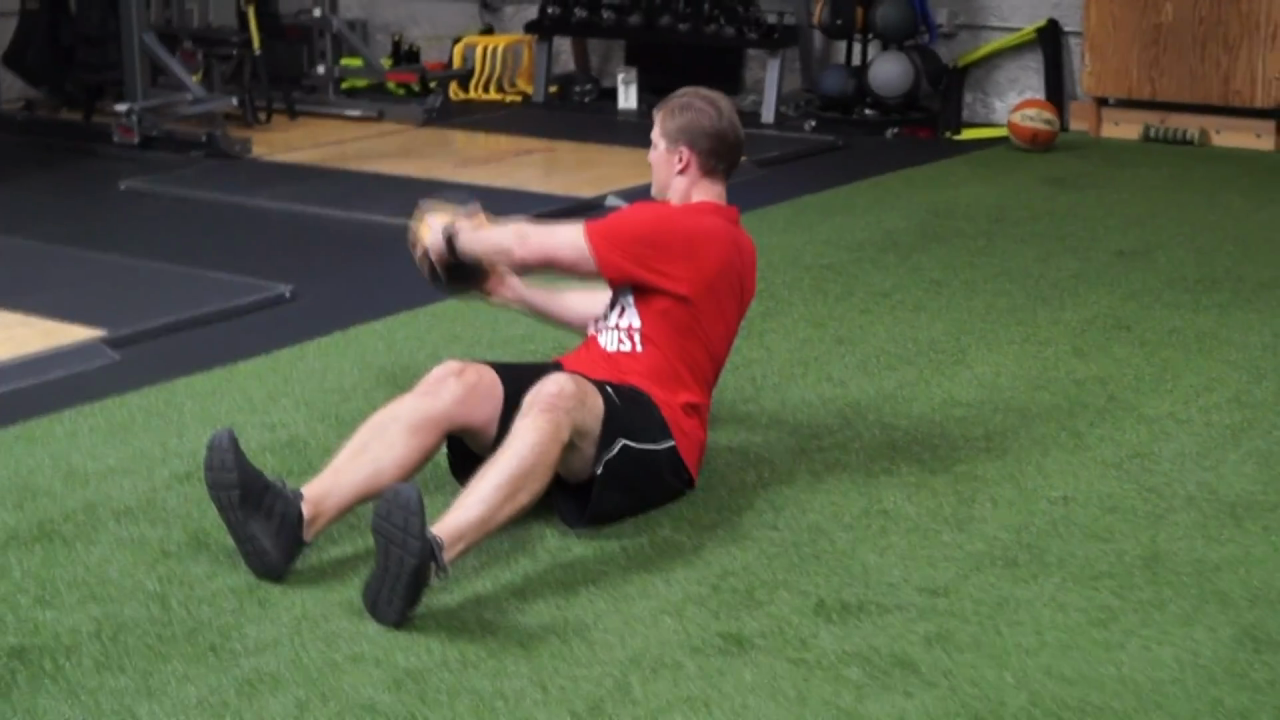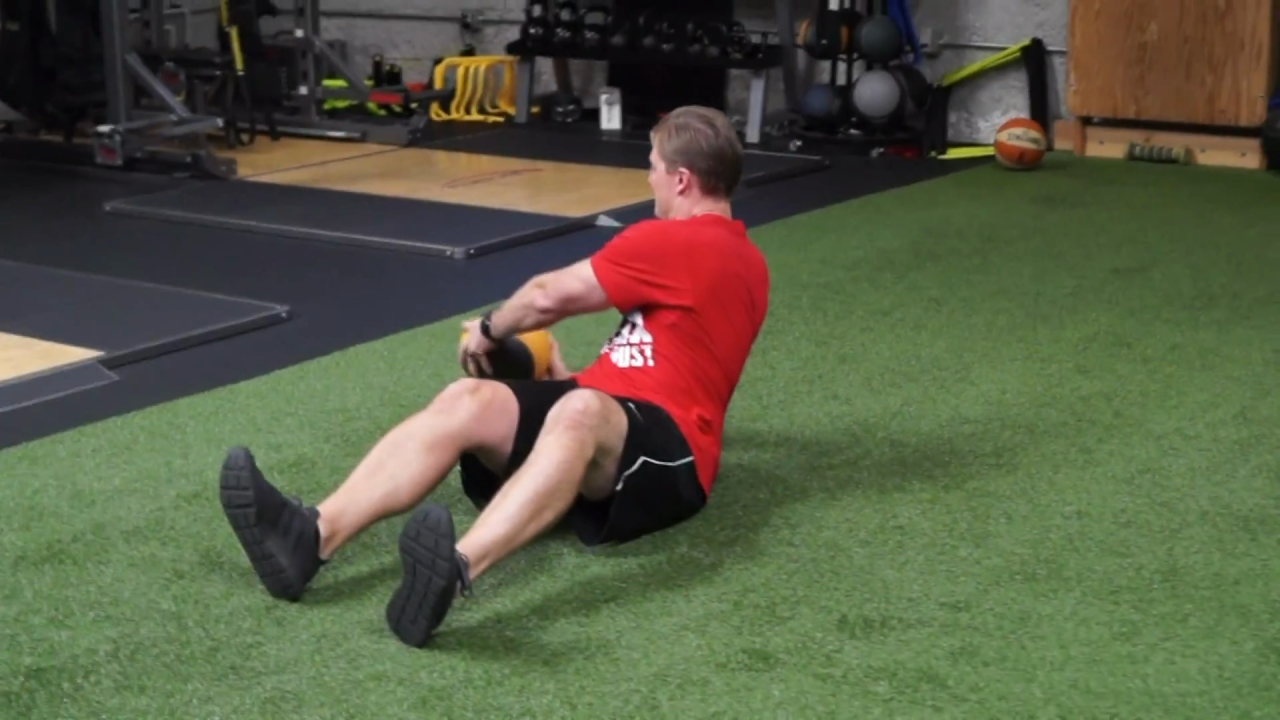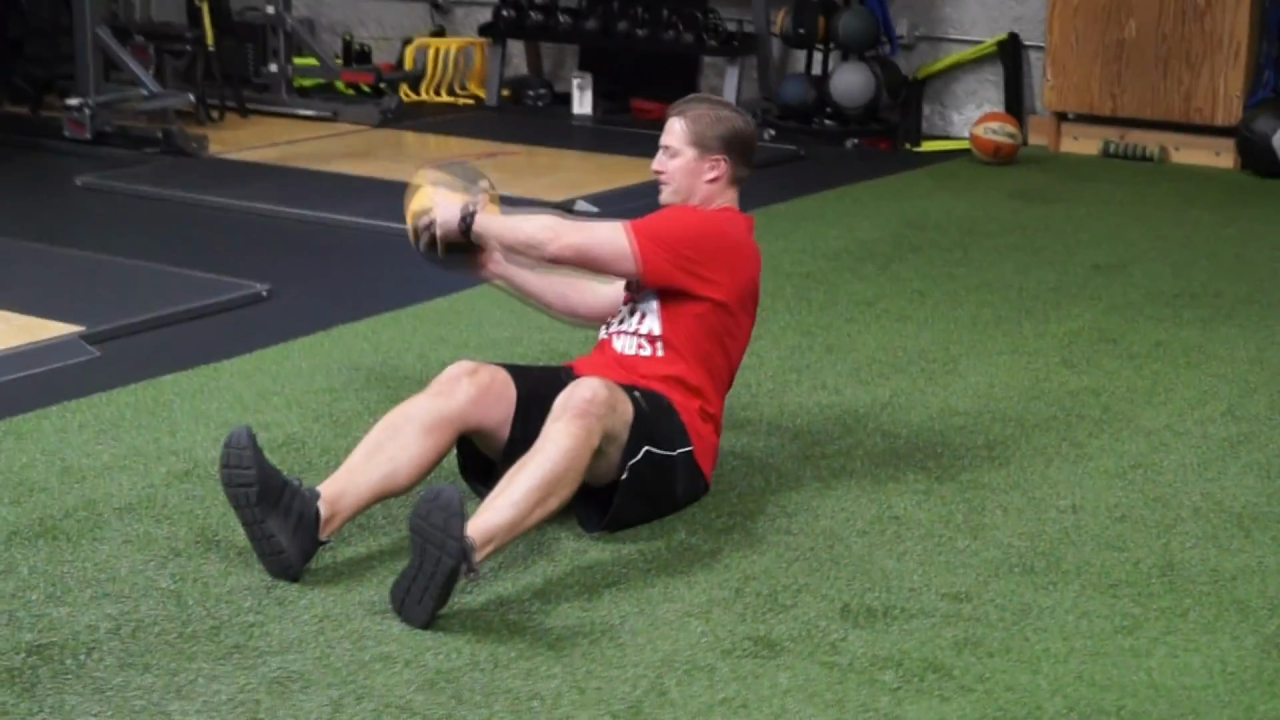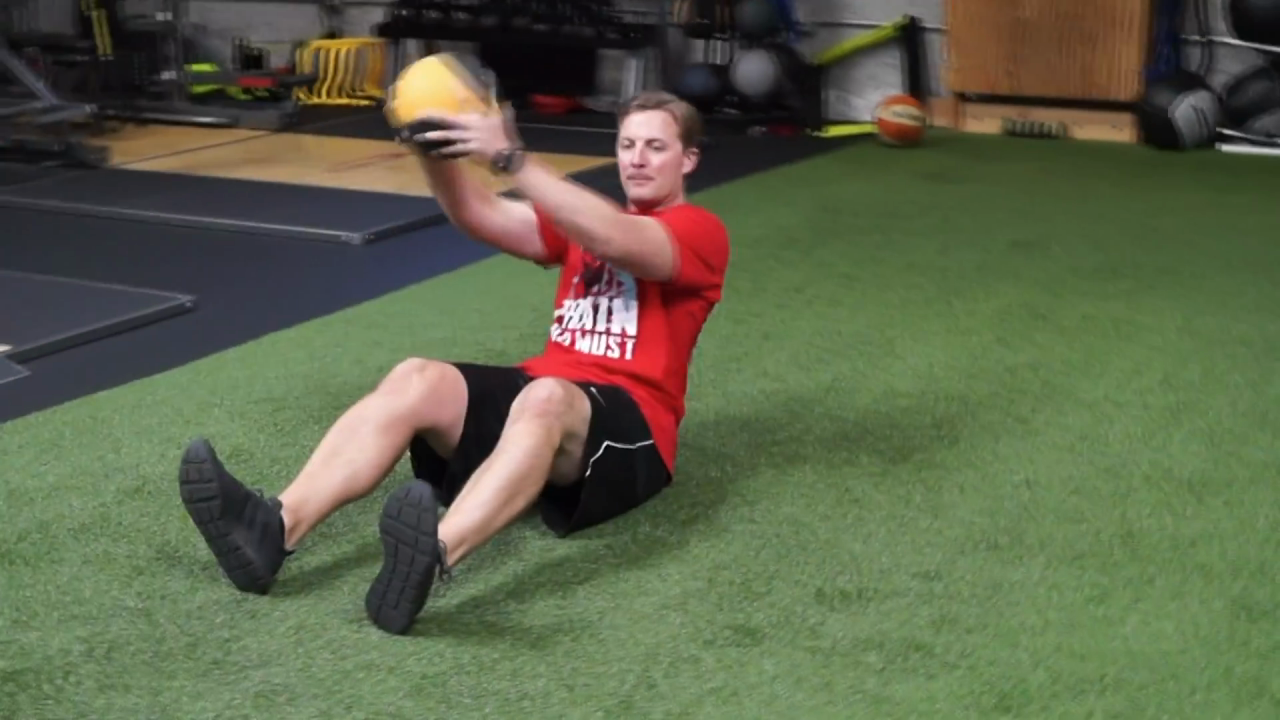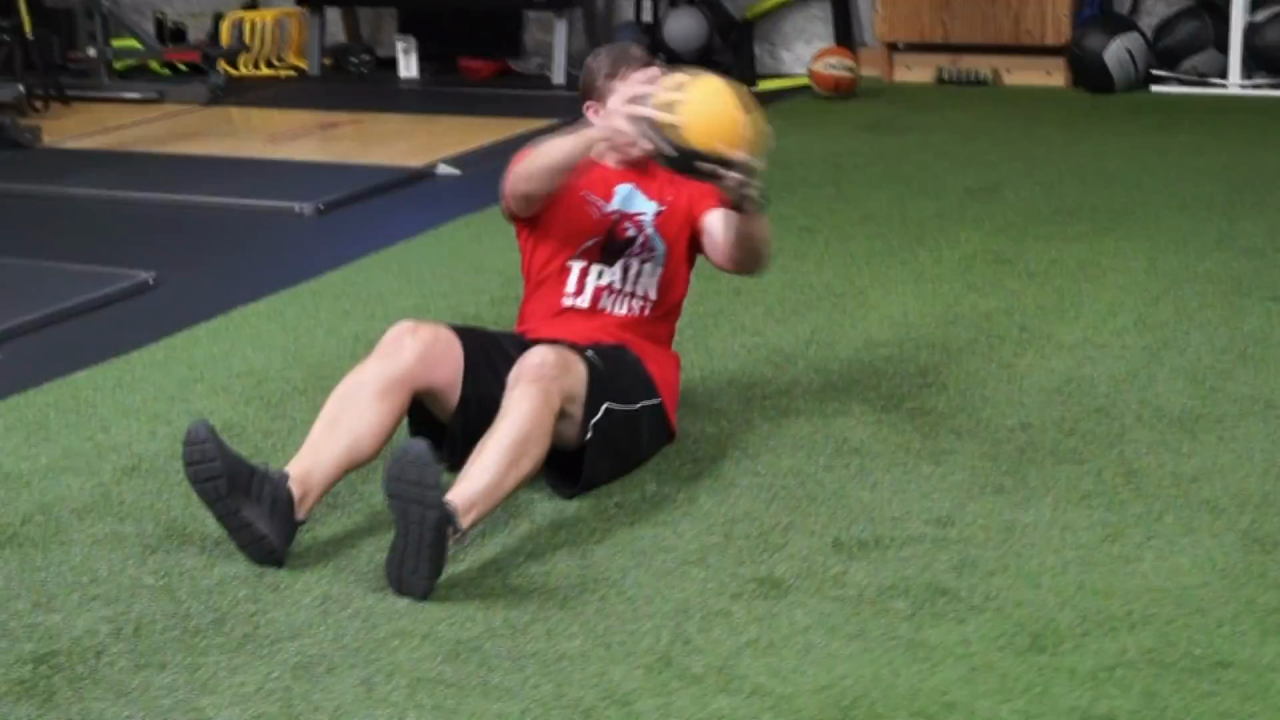
dt=0.4s
person 1, frame 1
left shoulder: (686, 229)
right shoulder: (702, 233)
left elbow: (532, 246)
left wrist: (453, 236)
right wrist: (514, 291)
left hip: (653, 431)
left knee: (557, 393)
right knee: (452, 382)
left ankle: (430, 555)
right ankle: (296, 517)
person 1, frame 2
left shoulder: (673, 241)
right shoulder: (738, 259)
left elbow: (550, 295)
left wrist: (488, 330)
right wrist: (566, 377)
left hip: (668, 446)
left knee: (581, 411)
right knee: (467, 400)
left ankle: (458, 570)
right ankle: (313, 535)
person 1, frame 3
left shoulder: (714, 235)
right shoulder: (697, 235)
left elbow: (566, 242)
right elbow: (614, 308)
left wrist: (468, 222)
right wrist: (498, 262)
left hip: (666, 432)
left knee: (588, 397)
right knee: (466, 381)
left ankle: (462, 553)
right ankle: (314, 515)
person 1, frame 4
left shoulder: (699, 232)
right shoulder: (590, 223)
left elbow: (615, 240)
right elbow: (483, 218)
left wrist: (510, 159)
right wrist: (438, 156)
left hip: (628, 422)
right hip: (544, 388)
left knee: (546, 399)
right knee: (418, 379)
left ankle: (435, 555)
right ankle: (276, 527)
person 1, frame 5
left shoulder: (685, 193)
right shoulder: (558, 178)
left elbow: (743, 258)
right elbow: (521, 185)
left wrist: (745, 201)
right wrist: (601, 137)
left hip: (626, 375)
right hip: (532, 348)
left knee: (542, 368)
right knee: (412, 341)
left ankle: (444, 524)
right ankle: (286, 500)
